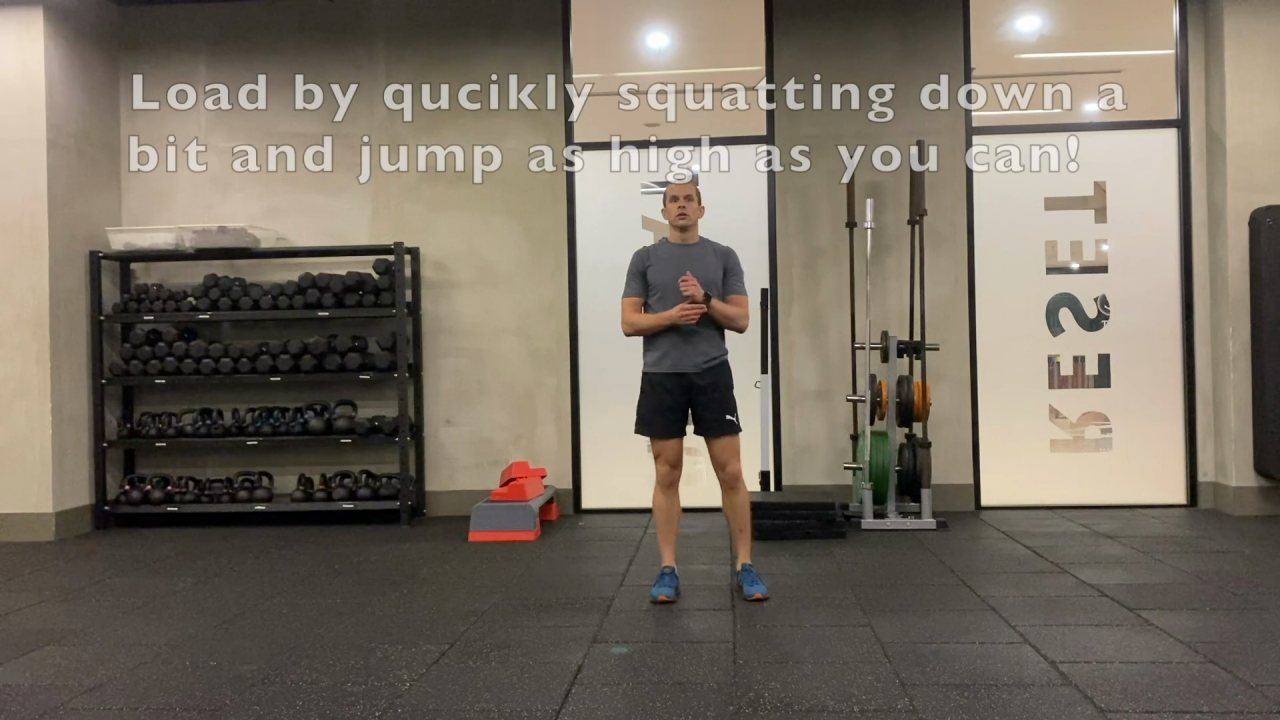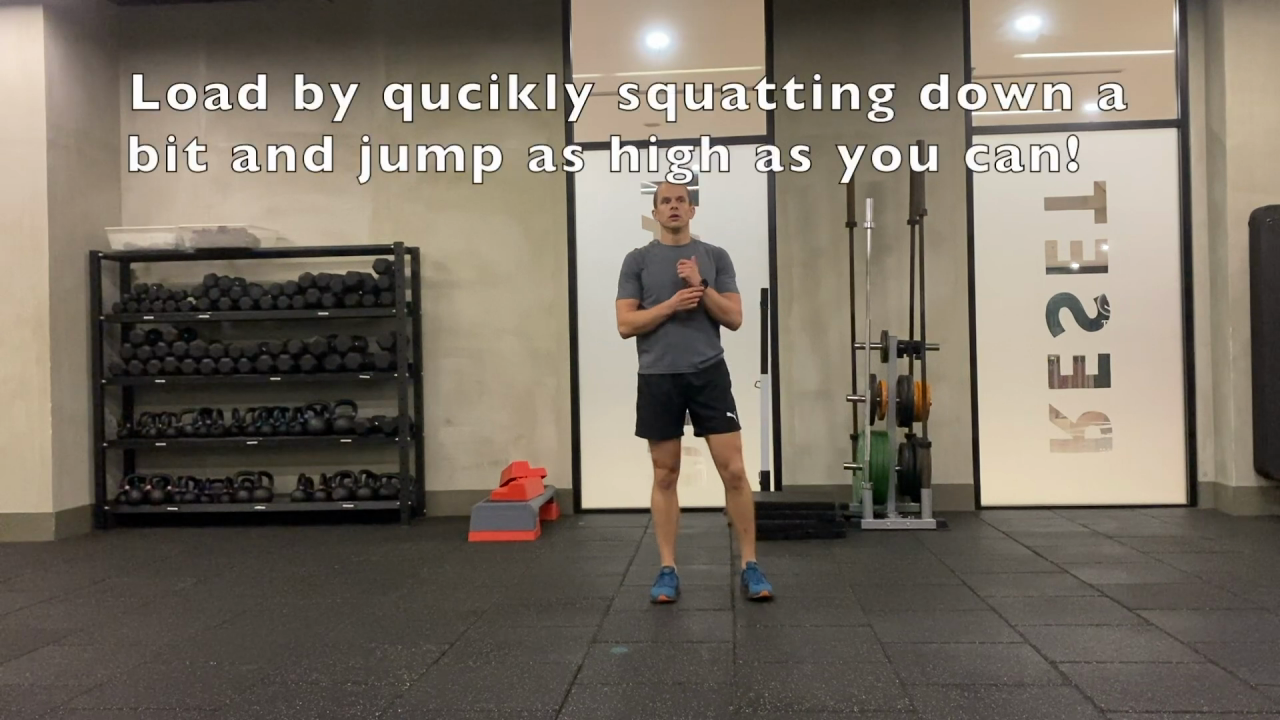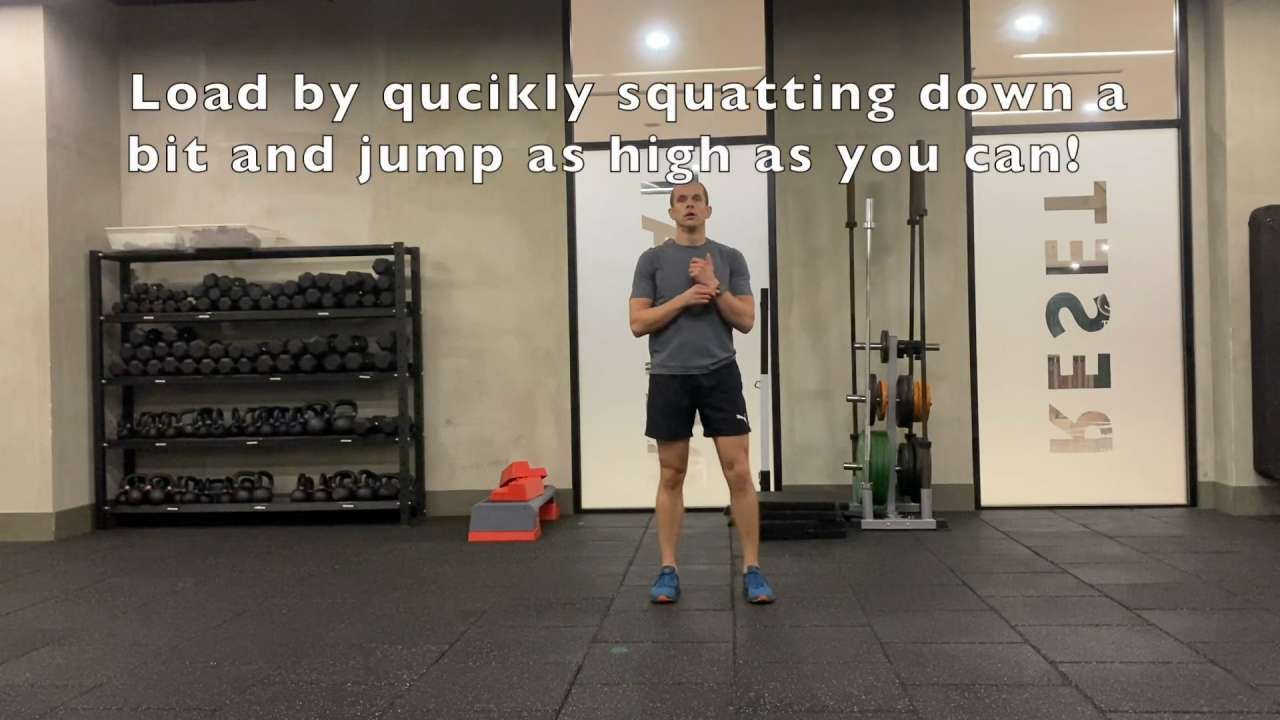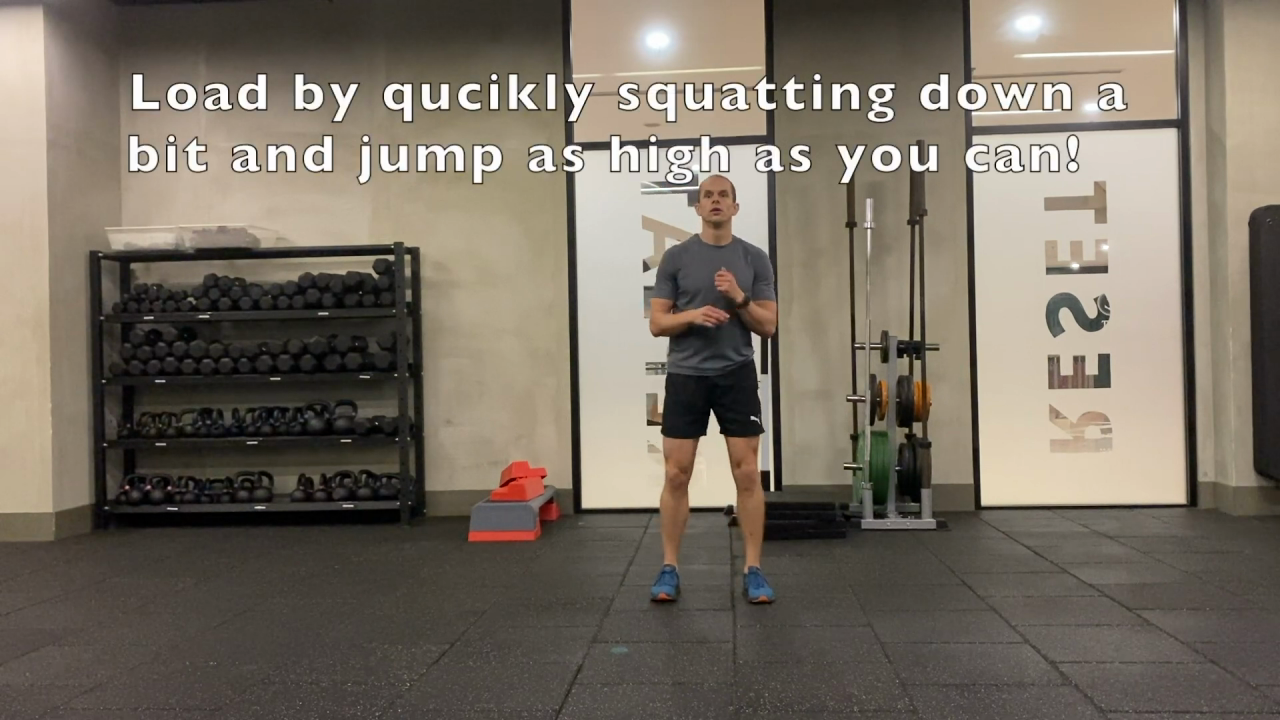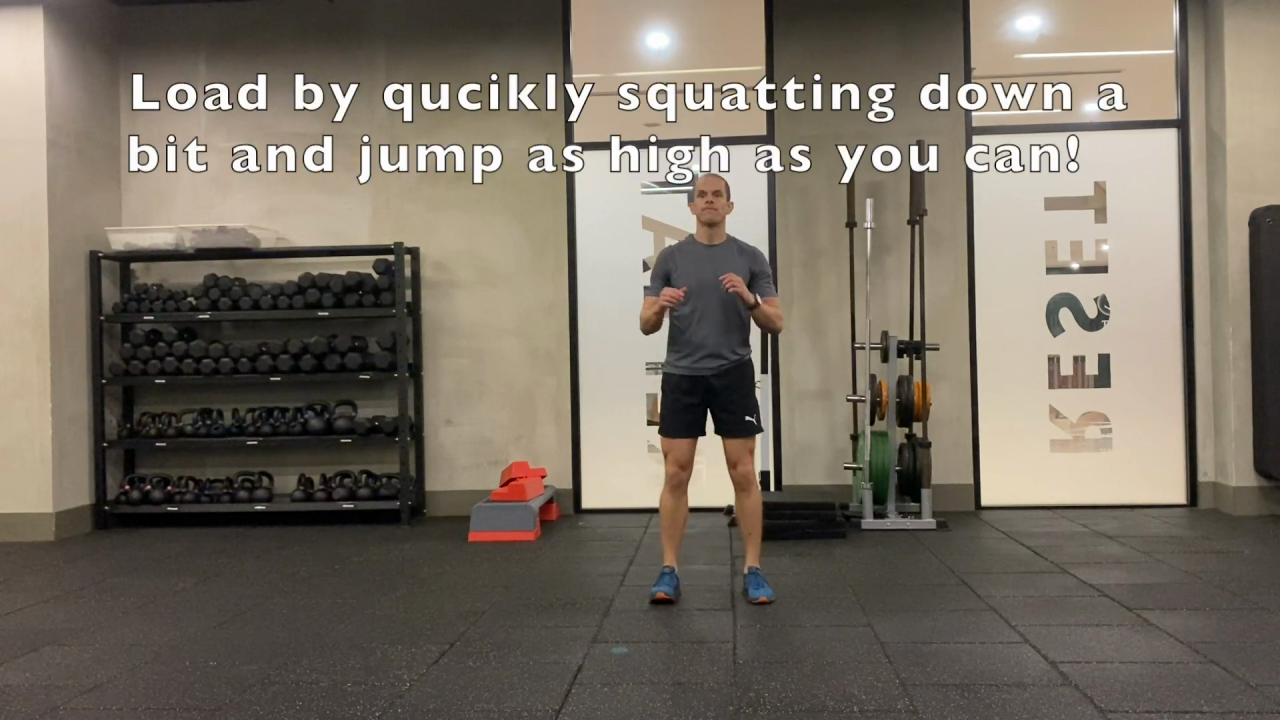
dt=0.3s
person 1, frame 1
left shoulder: (723, 257)
right shoulder: (645, 258)
left elbow: (741, 320)
right elbow: (629, 322)
left wrist: (704, 300)
right wrist: (671, 315)
left hip: (712, 374)
right hip: (662, 377)
left knee: (730, 473)
right knee: (667, 475)
left ankle: (744, 565)
right ankle: (668, 569)
person 1, frame 2
left shoulder: (716, 257)
right shoulder: (637, 260)
left elbow: (734, 318)
right elbow: (626, 324)
left wrist: (700, 286)
right wrist: (671, 303)
left hip: (708, 374)
right hip: (658, 378)
left knee: (734, 471)
right knee: (665, 477)
left ankle: (749, 565)
right ankle: (668, 569)
person 1, frame 3
left shoulder: (730, 259)
right shoulder: (652, 260)
left elbow: (746, 320)
right elbow: (638, 323)
left wrist: (714, 286)
right wrist: (683, 297)
left hip: (720, 375)
right hip: (670, 378)
left knee: (739, 474)
right knee: (671, 477)
left ankle: (751, 569)
right ankle: (668, 569)
person 1, frame 4
left shoulder: (755, 258)
right shoulder: (675, 257)
left elbow: (768, 326)
right elbow: (657, 323)
left wrist: (739, 298)
right wrist: (691, 315)
left hip: (737, 376)
right hip: (686, 377)
left knee: (748, 475)
right knee: (676, 476)
left ankle: (752, 569)
right ankle: (669, 568)
person 1, frame 5
left shoulder: (750, 257)
right shoulder: (670, 257)
left elbow: (775, 324)
right elbow: (646, 325)
left wrist: (749, 298)
right wrist: (661, 305)
left hip: (733, 375)
right hip: (682, 377)
left knee: (744, 476)
right knee: (676, 476)
left ankle: (752, 570)
right ankle: (669, 569)
